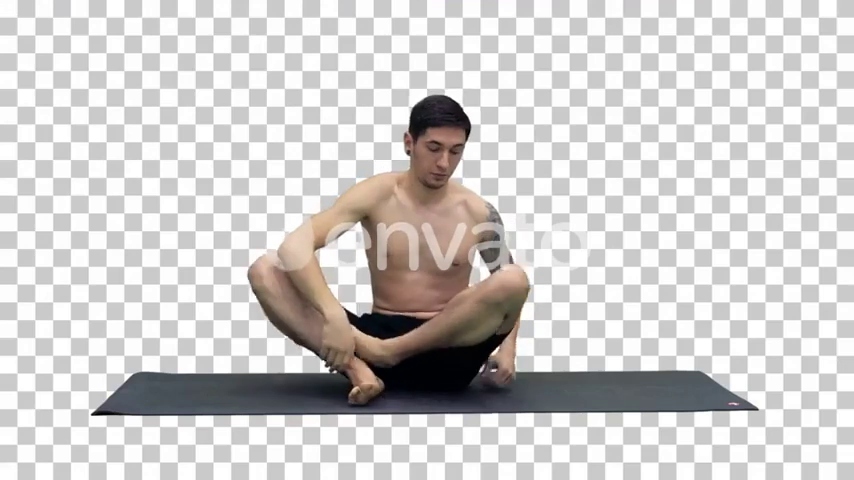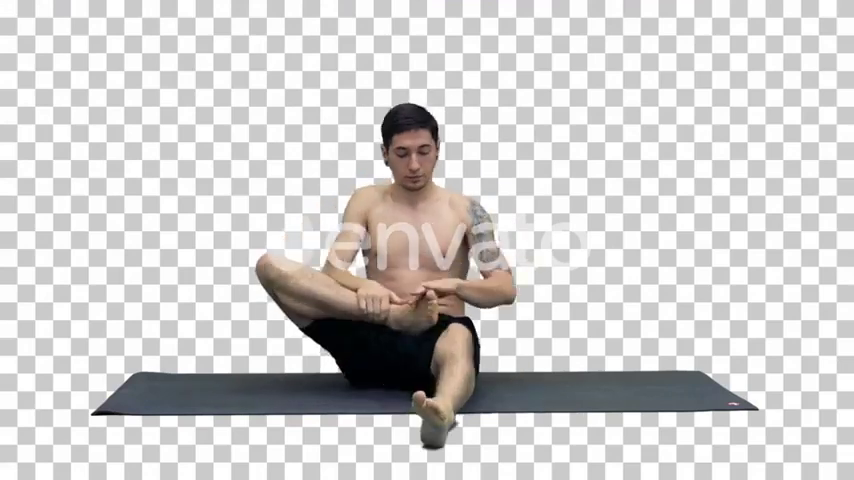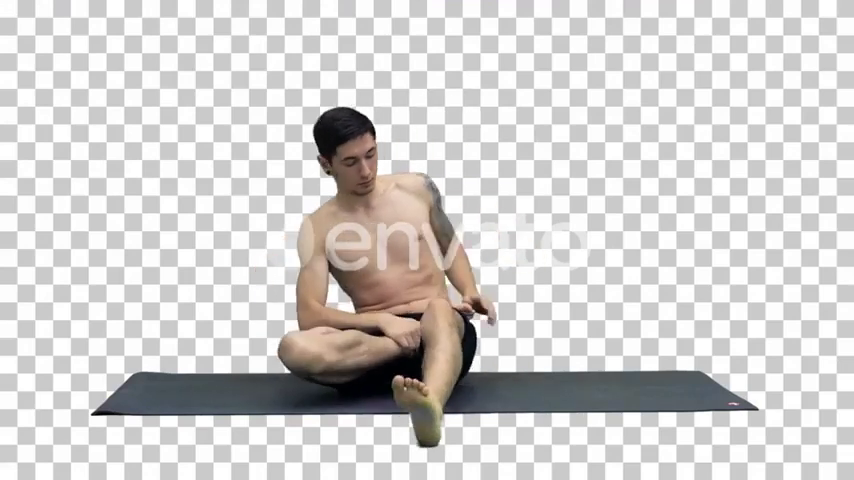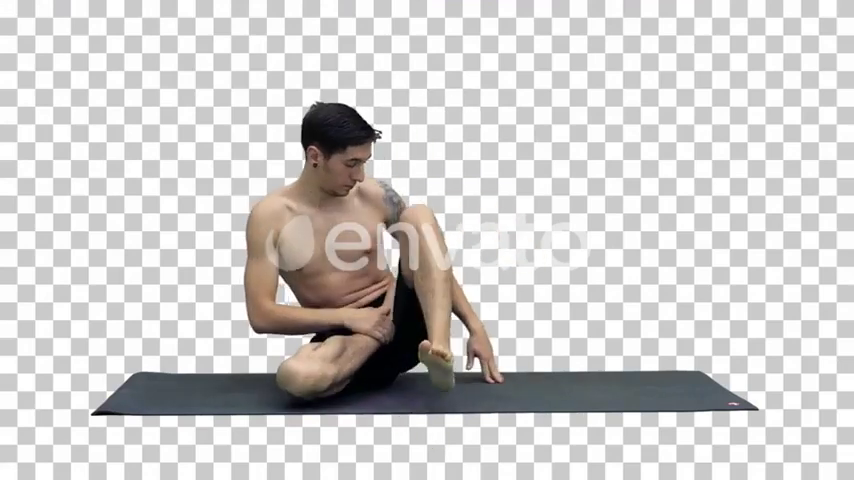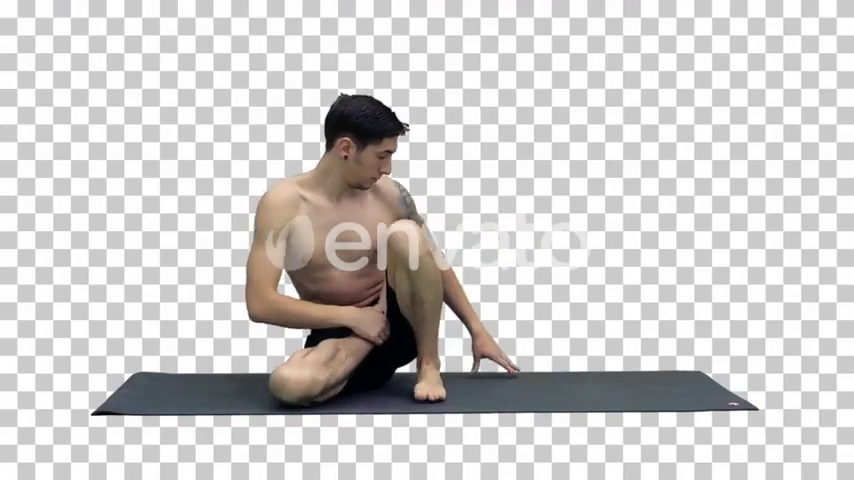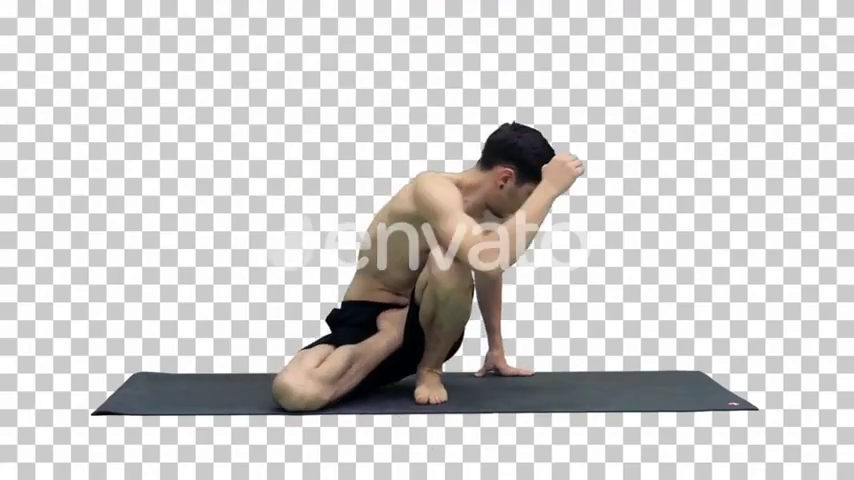
dt=0.7s
person 1, frame 1
left shoulder: (478, 213)
right shoulder: (376, 193)
left elbow: (512, 286)
right elbow: (294, 247)
left wrist: (507, 348)
right wrist: (332, 314)
left hip: (445, 355)
right hip: (377, 337)
left knee: (515, 279)
right knee: (263, 270)
left ankle: (386, 348)
right ankle: (356, 366)
person 1, frame 2
left shoulder: (464, 209)
right shoulder: (367, 201)
left elbow: (507, 289)
right elbow: (331, 272)
left wrist: (450, 286)
right wrist: (364, 286)
left hip: (440, 333)
right hip: (378, 343)
left knee: (455, 343)
right knee: (270, 266)
right ankle: (395, 313)
person 1, frame 3
left shoulder: (417, 188)
right shoulder: (318, 227)
left elbow: (450, 247)
right elbow: (310, 317)
left wrist: (470, 290)
right wrist: (383, 321)
left hip: (445, 326)
right hip: (378, 339)
left knee: (438, 313)
right knee: (293, 349)
left ankle: (431, 403)
right ankle: (418, 341)
person 1, frame 4
left shoulder: (375, 195)
right shoulder: (270, 216)
left elbow: (438, 263)
right elbow: (260, 315)
left wrist: (476, 328)
right wrist: (346, 316)
left hip: (403, 317)
right hip: (342, 336)
left knee: (418, 215)
right knee: (293, 376)
left ankle: (440, 346)
right ankle: (381, 338)
person 1, frame 5
left shoulder: (388, 194)
right shoulder: (283, 203)
left elbow: (435, 262)
right elbow: (260, 304)
left wrist: (478, 331)
right wrist: (350, 316)
left hip: (400, 323)
right hip: (339, 335)
left knee: (405, 233)
right knee: (287, 384)
left ankle: (429, 364)
person 1, frame 6
left shoulder: (489, 211)
right shoulder: (433, 189)
left elbow: (489, 273)
right elbow: (490, 264)
left wrist: (495, 350)
right wrist: (547, 188)
left hip: (421, 325)
right hip: (366, 322)
left knee: (447, 264)
right knee: (292, 391)
left ankle: (429, 369)
